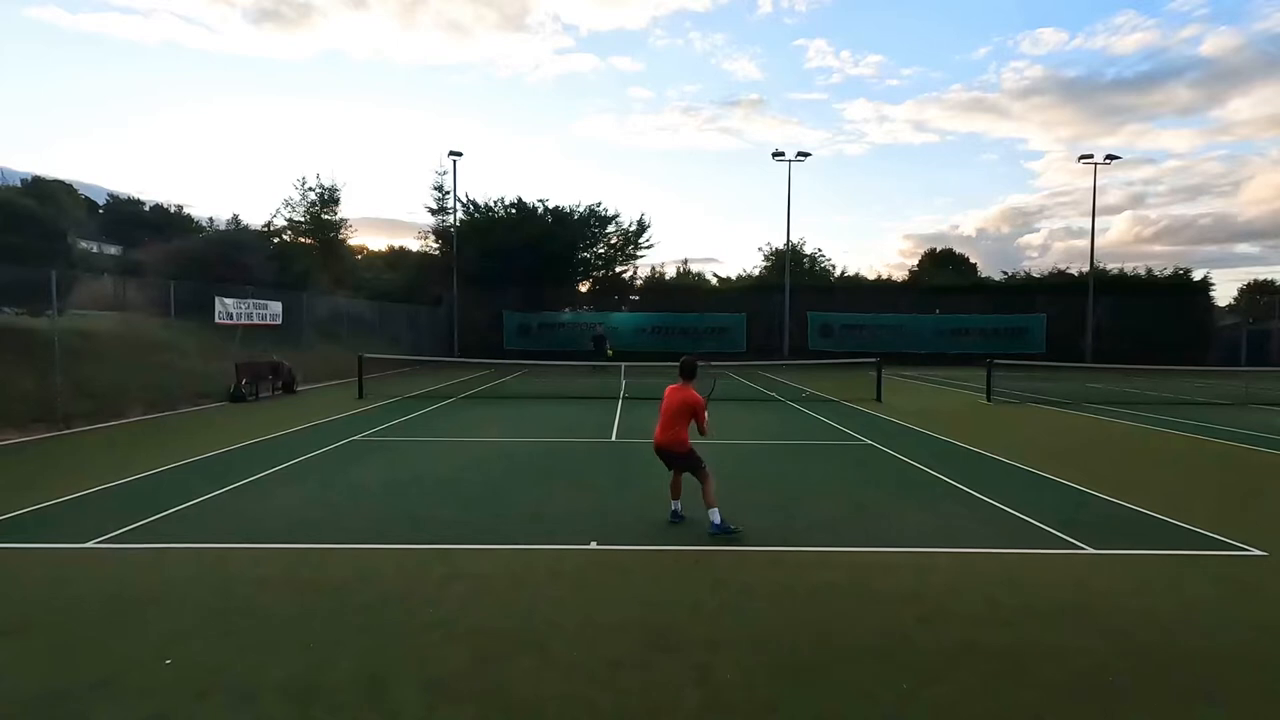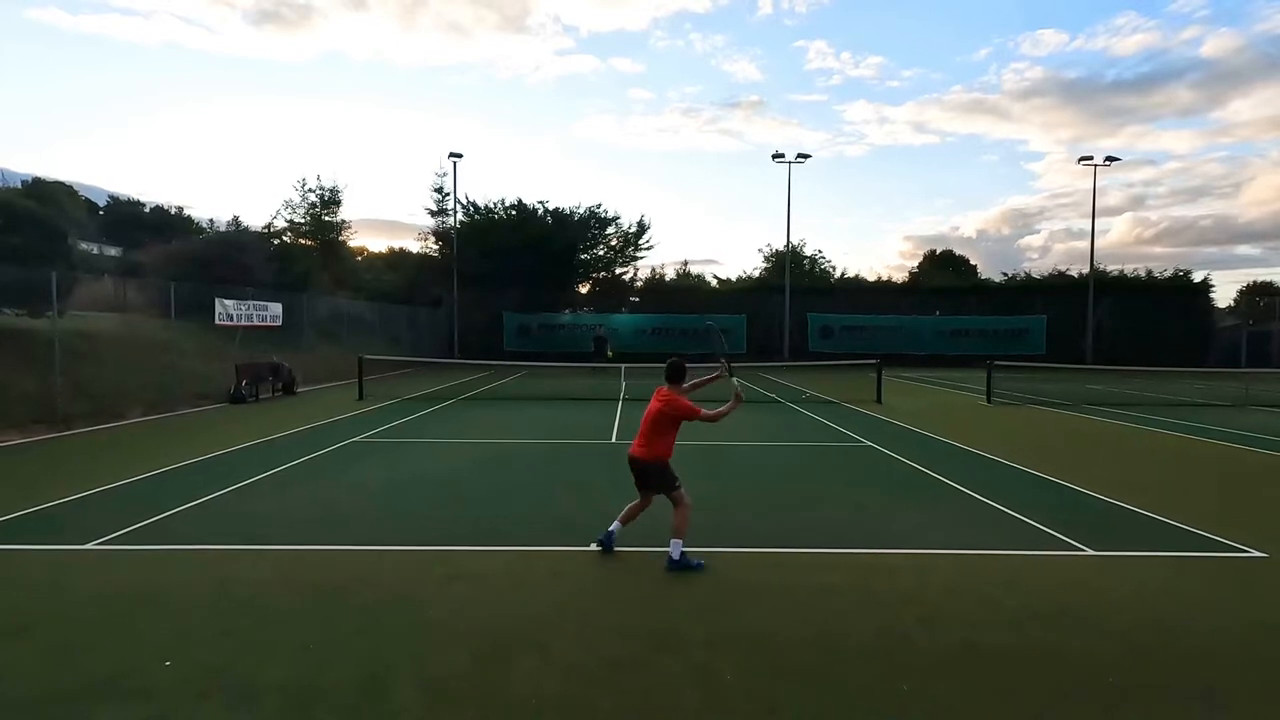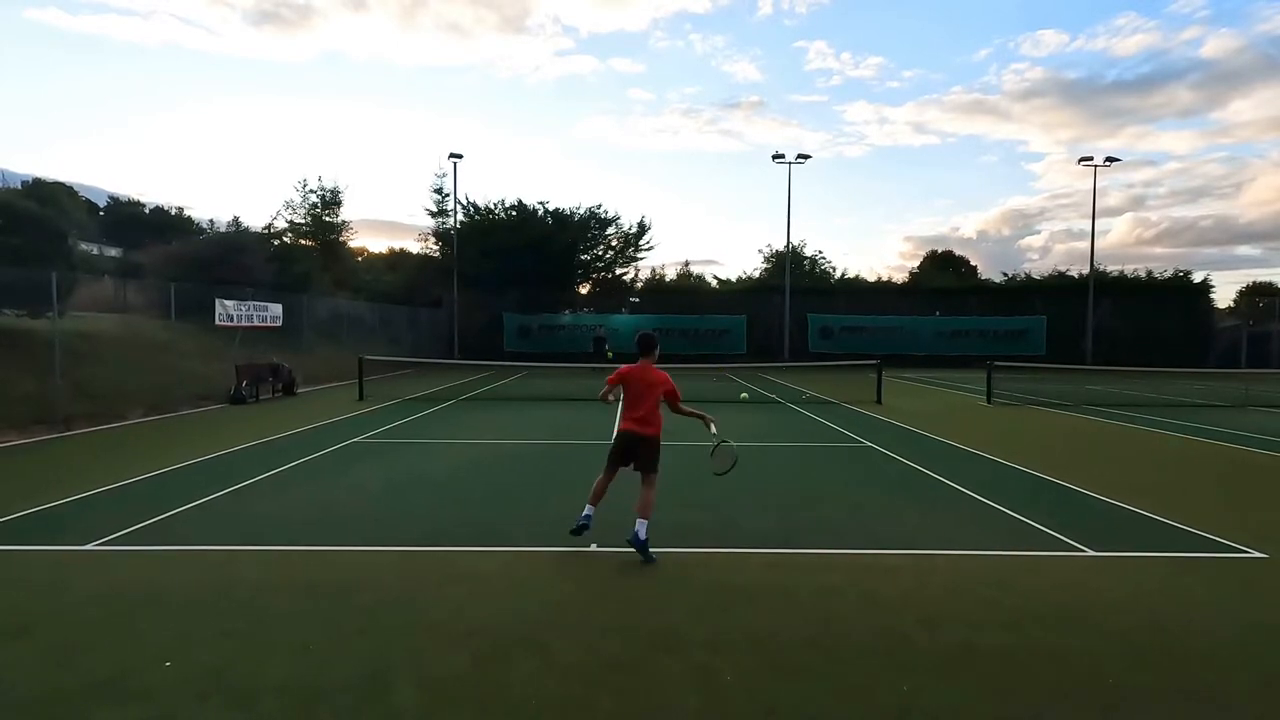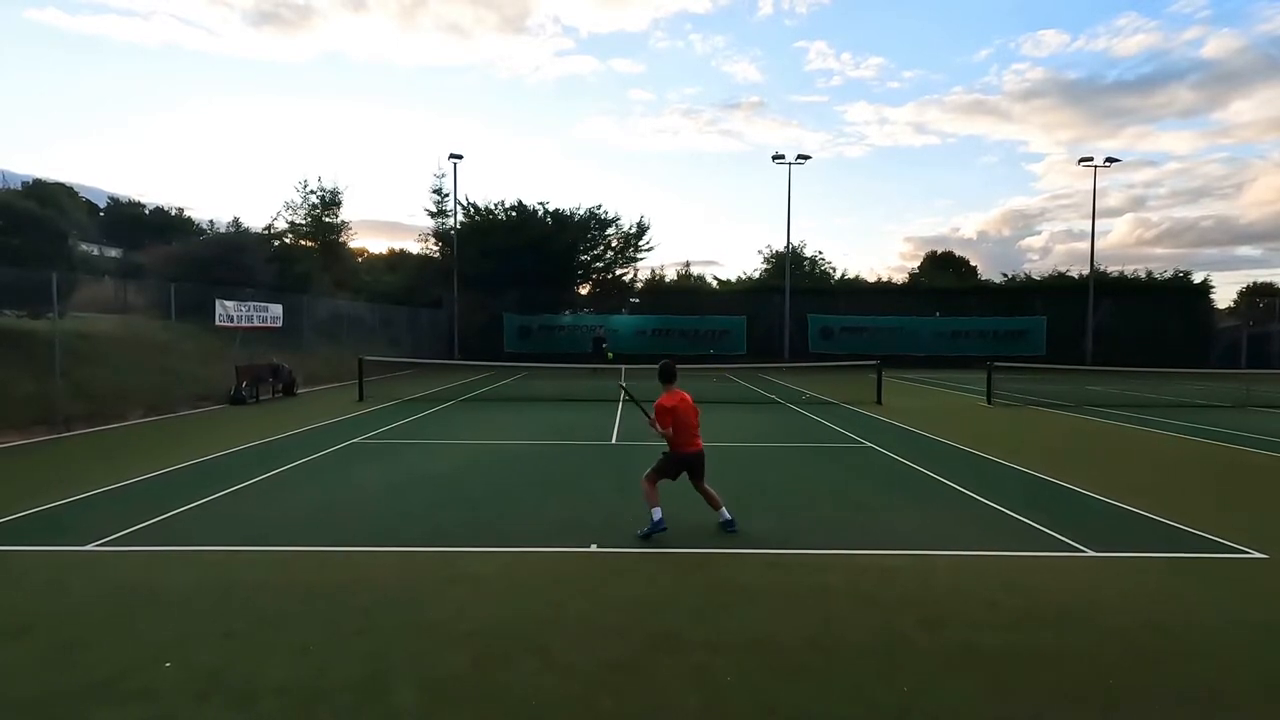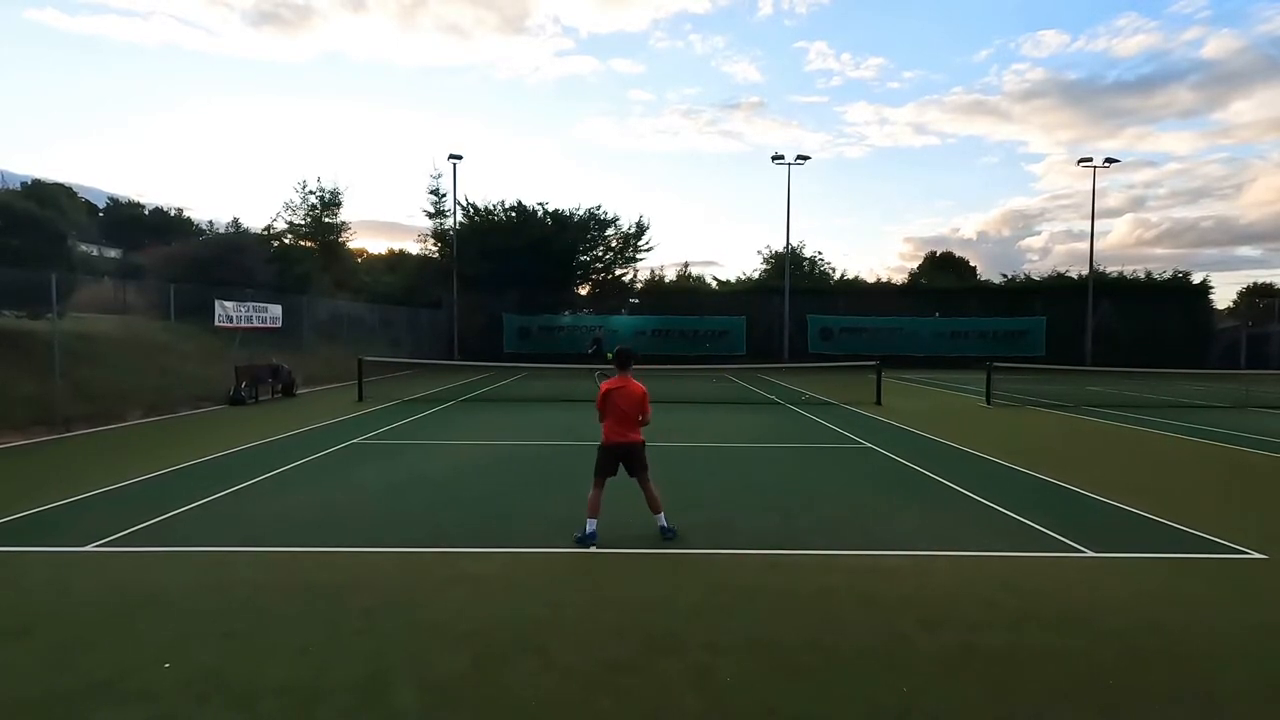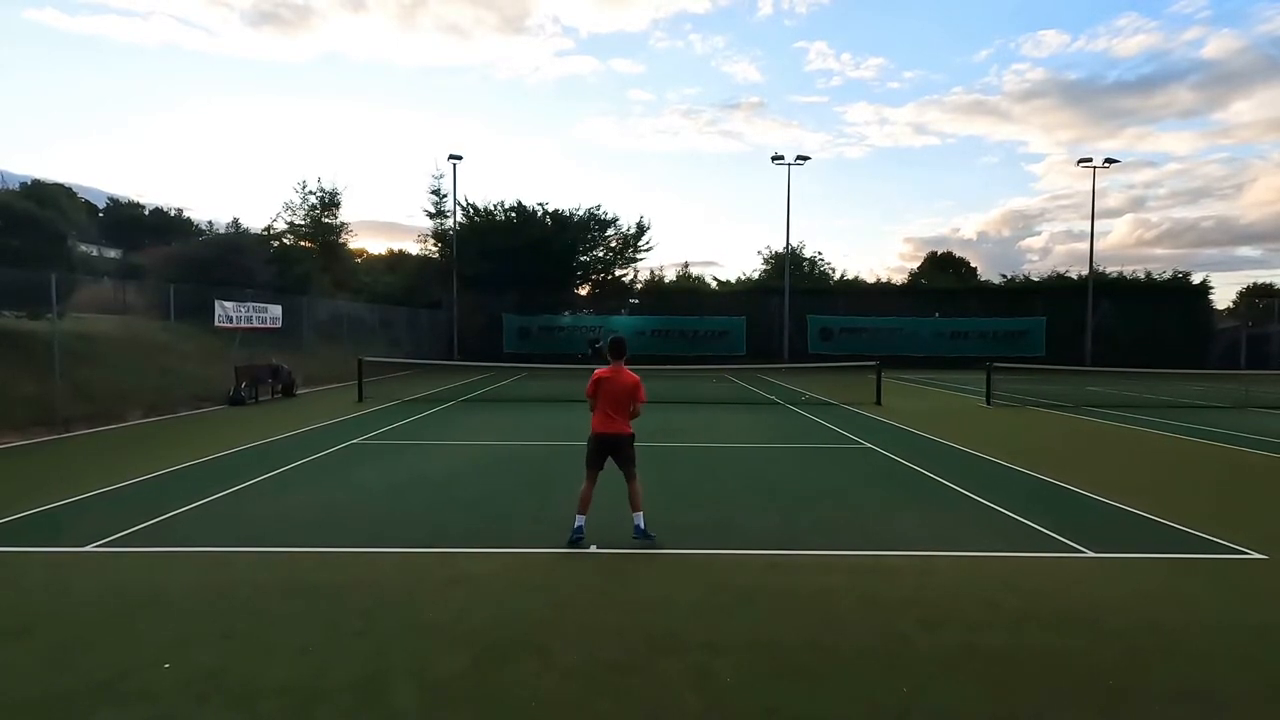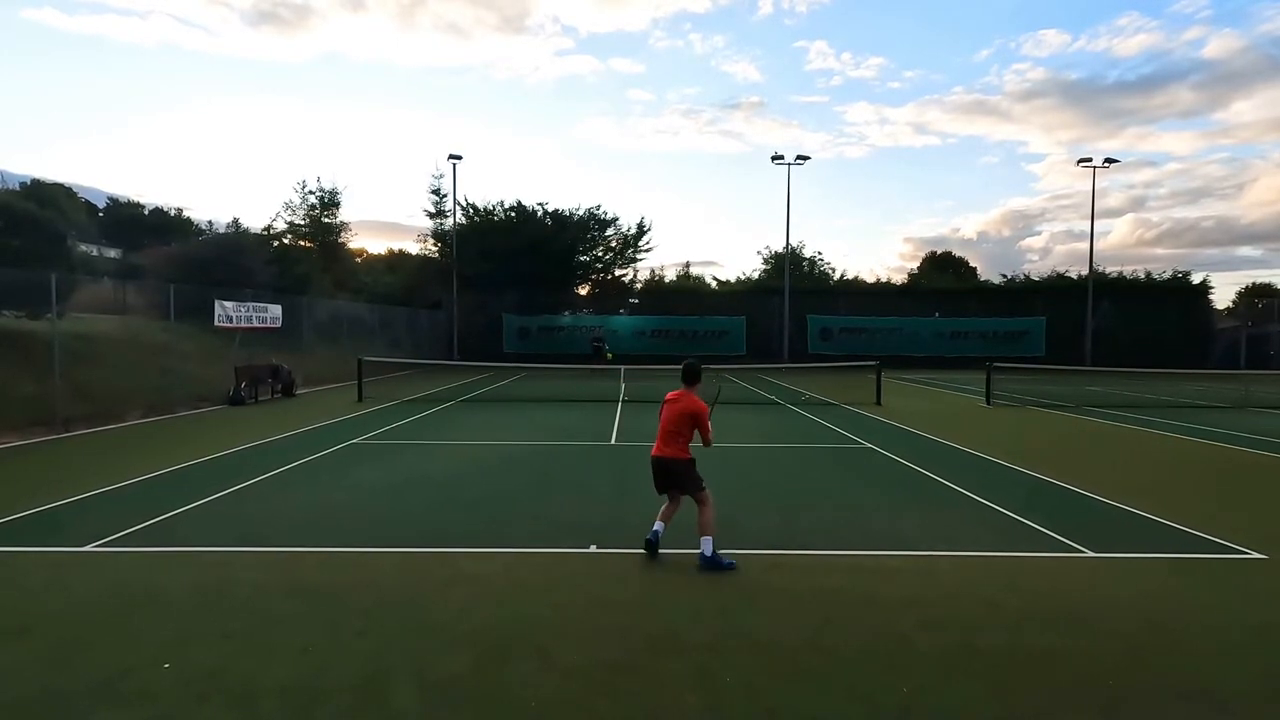
dt=0.7s
person 1, frame 1
left shoulder: (669, 390)
right shoulder: (696, 400)
right elbow: (702, 432)
right wrist: (704, 419)
left hip: (660, 444)
right hip: (679, 446)
left knee: (677, 471)
right knee: (706, 478)
left ankle: (675, 511)
right ankle: (716, 523)
person 1, frame 2
left shoulder: (660, 393)
right shoulder: (678, 404)
left elbow: (686, 388)
right elbow: (712, 417)
left wrist: (716, 376)
right wrist: (735, 403)
left hip: (636, 457)
right hip: (653, 461)
left knee: (645, 500)
right knee: (683, 504)
left ankle: (608, 535)
right ankle: (676, 556)
person 1, frame 3
left shoulder: (625, 372)
right shoulder: (663, 378)
left elbow: (603, 396)
right elbow: (678, 409)
left wrist: (611, 398)
right wrist: (702, 416)
left hip: (626, 434)
right hip: (650, 437)
left knee: (607, 475)
right knee: (648, 486)
left ankle: (586, 518)
right ankle: (640, 536)
person 1, frame 4
left shoulder: (661, 404)
right shoulder: (687, 398)
left elbow: (668, 434)
left wrist: (657, 426)
left hip: (678, 453)
right hip: (697, 451)
left knee: (648, 480)
right knee: (701, 486)
left ankle: (657, 521)
right ankle: (727, 520)
person 1, frame 5
left shoulder: (606, 387)
right shoulder: (641, 389)
left elbow: (601, 417)
right elbow: (646, 420)
left hip: (611, 444)
right hip: (634, 443)
left knee: (597, 486)
right knee: (646, 485)
left ankle: (590, 532)
right ankle: (664, 526)
person 1, frame 6
left shoulder: (598, 375)
right shoulder: (634, 380)
left elbow: (591, 406)
right elbow: (637, 411)
left hip: (599, 434)
right hip: (622, 435)
left knee: (590, 481)
right knee: (632, 480)
left ankle: (579, 528)
right ankle: (639, 528)
person 1, frame 7
left shoulder: (669, 398)
right shoulder: (700, 407)
right elbow: (707, 442)
right wrist: (709, 433)
left hip: (658, 457)
right hip: (679, 459)
left knee: (674, 500)
right knee: (705, 502)
left ankle: (655, 534)
right ankle: (707, 554)
